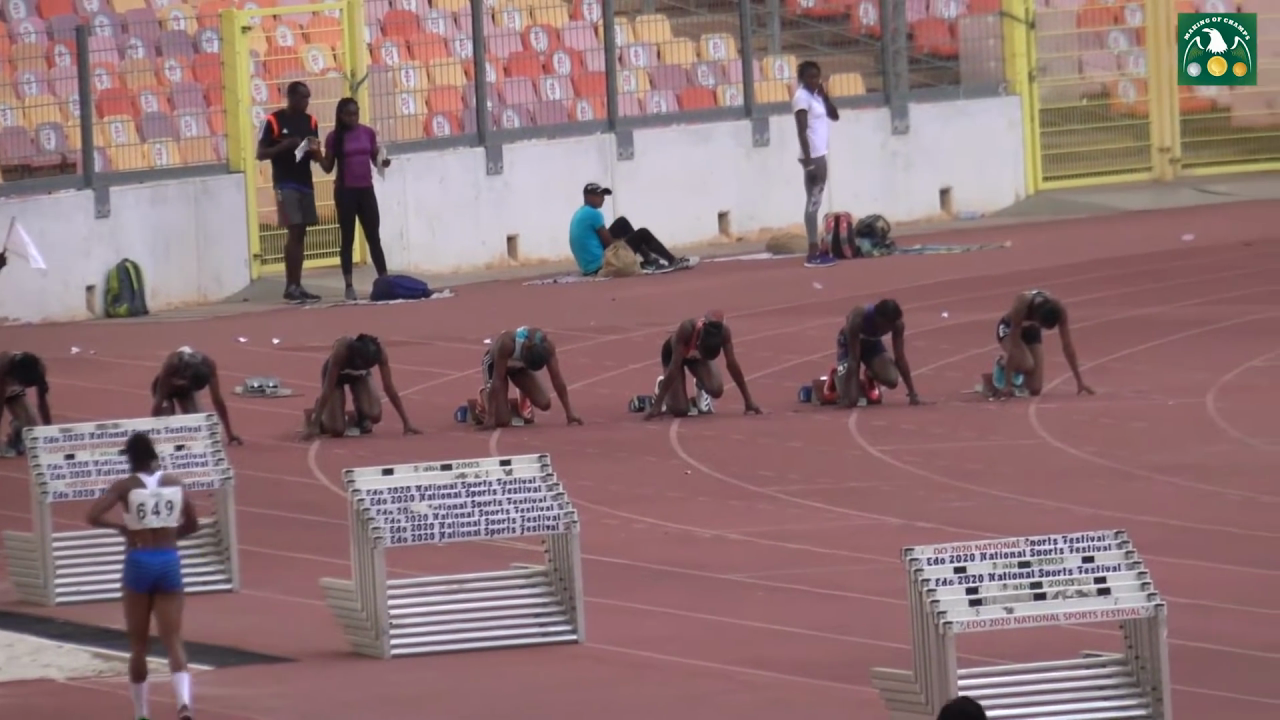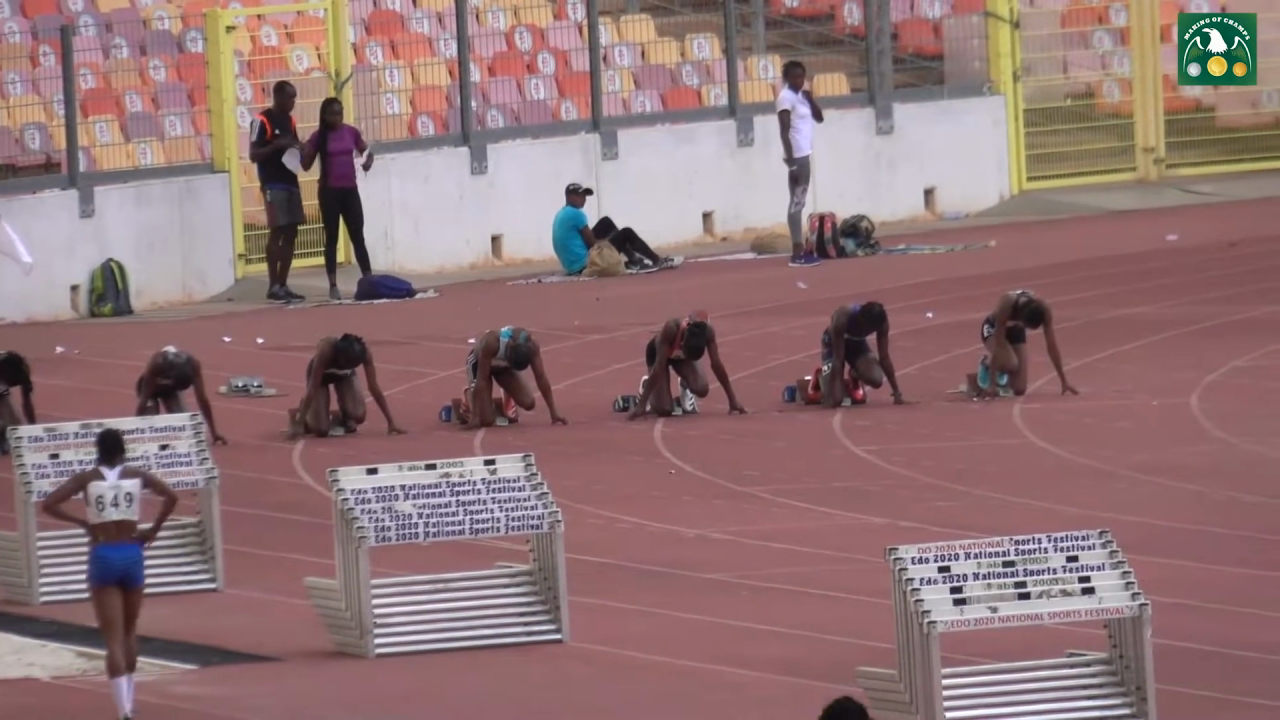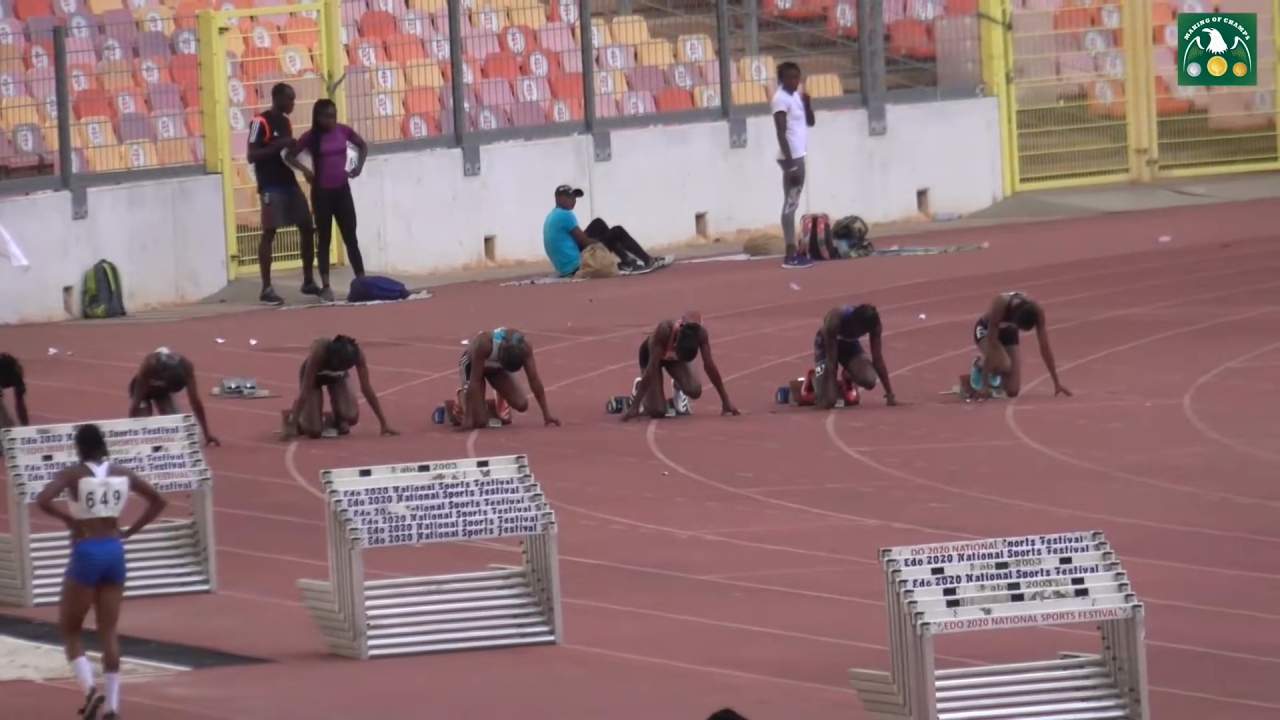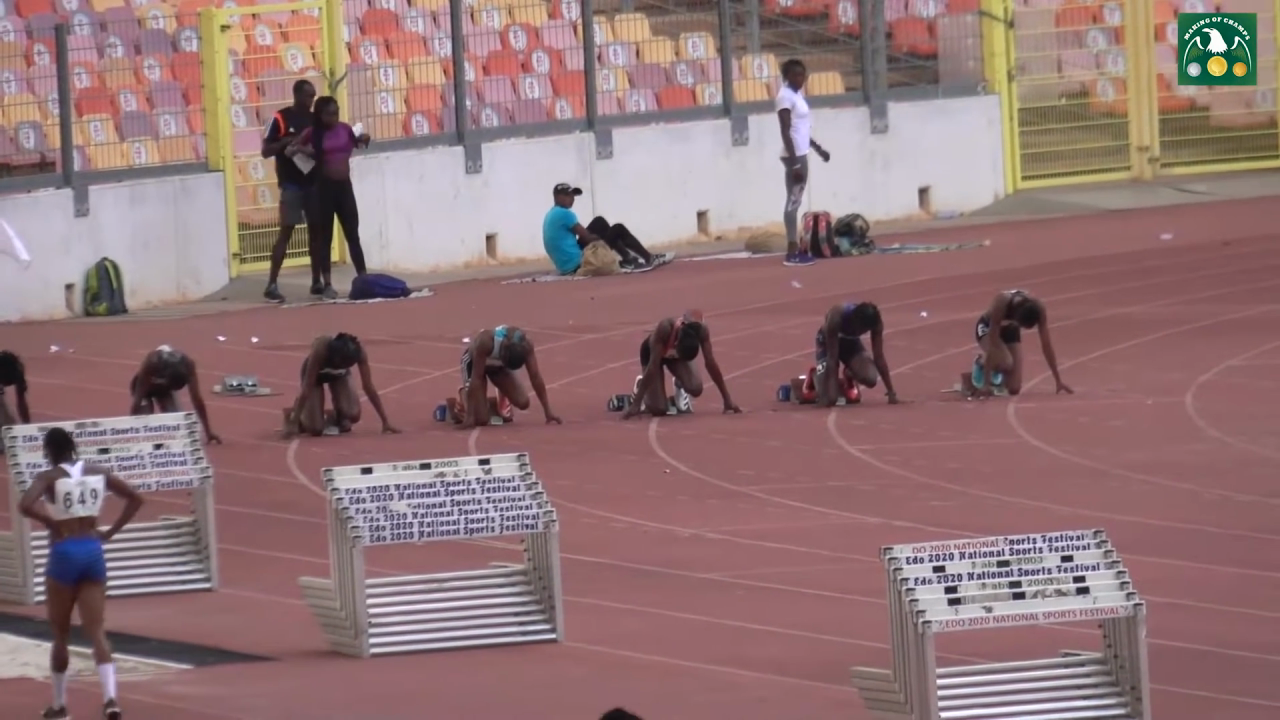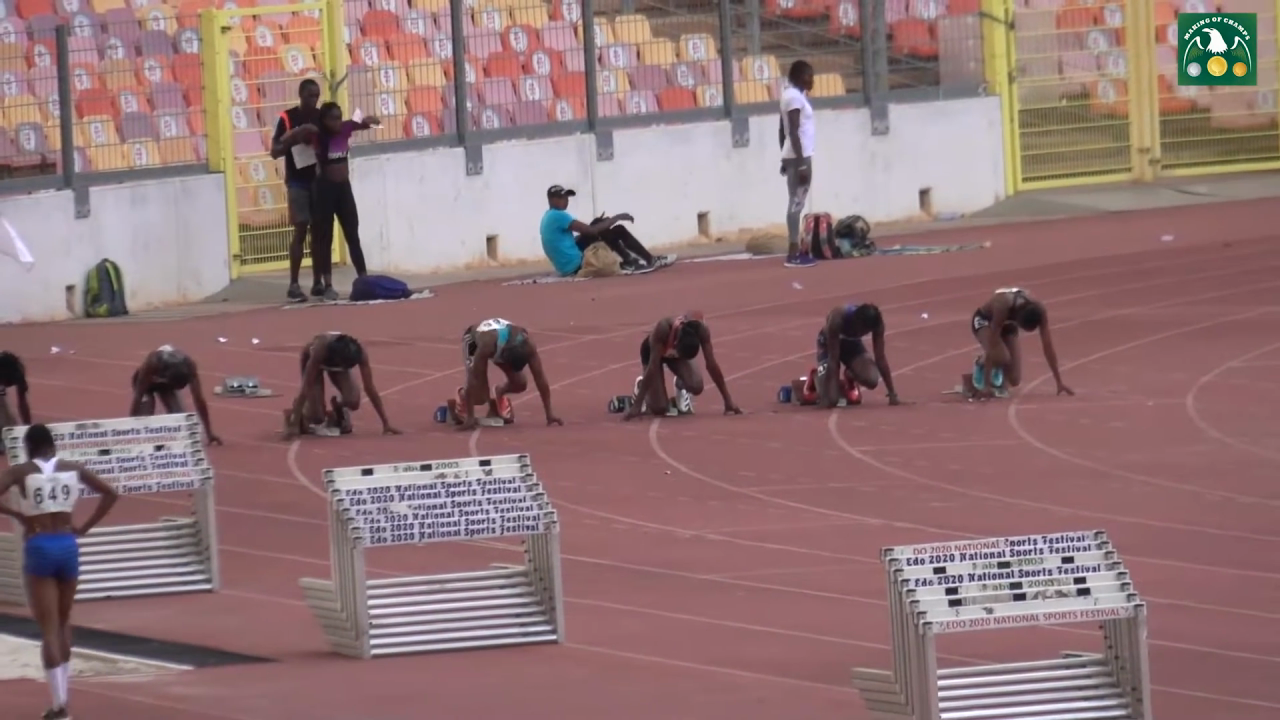
dt=0.4s
person 1, frame 1
left shoulder: (125, 486)
right shoulder: (174, 483)
left elbow: (92, 517)
right elbow: (193, 524)
left wrist: (121, 527)
left hip: (138, 563)
right hip: (169, 561)
left knee: (139, 645)
right knee: (173, 642)
person 1, frame 2
left shoulder: (86, 478)
right shoulder: (137, 475)
left elbow: (48, 505)
right elbow: (171, 496)
left wrist: (82, 522)
right wrist: (153, 530)
left hip: (103, 558)
right hip: (132, 555)
left knee: (113, 641)
right knee: (128, 634)
person 1, frame 3
left shoulder: (72, 474)
right shoulder: (123, 473)
left elbow: (42, 501)
right elbow: (159, 501)
left wrist: (68, 519)
right wrist: (130, 530)
left hip: (86, 554)
right hip: (114, 552)
left knee: (70, 630)
right knee: (108, 634)
left ankle: (91, 689)
person 1, frame 4
left shoulder: (49, 477)
right shoulder: (98, 472)
left elbow: (25, 506)
right elbow: (136, 499)
left wrist: (47, 521)
right wrist: (111, 531)
left hip: (64, 555)
right hip: (93, 552)
left knee: (61, 635)
right knee: (96, 632)
person 1, frame 5
right shoulder: (73, 469)
right elbow: (111, 494)
right wrist: (85, 527)
left hip: (39, 549)
right hip: (68, 547)
left knee: (49, 631)
right knee: (63, 626)
right ankle: (62, 693)
person 2, frame 1
left shoulder: (310, 121)
right shoulder: (274, 121)
right elbow: (261, 154)
left wrist: (314, 149)
right wrist: (284, 145)
left hip: (306, 184)
right hip: (286, 185)
left knee: (300, 235)
right knee: (294, 232)
left ankle: (297, 286)
right ankle: (290, 286)
person 2, frame 2
left shoulder: (290, 120)
right shoulder: (262, 120)
right elbow: (253, 155)
left wrist: (299, 148)
right wrist: (279, 144)
left hip: (291, 183)
right hip: (273, 185)
left knee: (290, 234)
right knee: (277, 232)
left ankle: (283, 285)
right ankle: (273, 286)
person 2, frame 3
left shoulder: (285, 122)
right shoulder: (261, 122)
right elbow: (251, 156)
right wrist: (278, 145)
left hip: (290, 185)
right hip: (271, 187)
left knee: (308, 229)
right knee: (269, 234)
left ankle: (309, 282)
right ankle: (266, 288)
person 2, frame 4
left shoulder: (313, 118)
right shoulder: (280, 119)
right elbow: (265, 151)
right wrist: (287, 141)
left hip: (313, 182)
right hip: (290, 184)
right knee: (286, 231)
left ankle: (317, 281)
right ankle: (271, 285)
person 2, frame 5
right shoulder: (287, 118)
right elbow: (274, 152)
right wrist: (292, 140)
right hip: (297, 183)
right knee: (301, 230)
left ankle: (317, 283)
right ankle: (293, 284)
person 3, frame 1
left shoulder: (815, 96)
right shoulder: (801, 97)
left elbow: (834, 116)
right elbow: (802, 133)
left wrist: (824, 95)
right wrist: (809, 164)
left hip: (819, 155)
right hip: (812, 157)
left knee: (814, 202)
right knee: (814, 202)
left ankle: (816, 248)
right ankle: (813, 254)
person 3, frame 2
left shoulder: (801, 96)
right shoulder: (785, 98)
left elbow: (819, 118)
right elbow: (784, 133)
left wrist: (810, 100)
right wrist: (792, 164)
left hip: (803, 155)
right hip: (796, 157)
left knee: (799, 202)
right knee: (797, 202)
left ankle: (800, 248)
right ankle: (797, 254)
person 3, frame 3
left shoulder: (795, 96)
right shoulder: (780, 99)
left elbow: (810, 122)
right elbow: (781, 134)
left wrist: (807, 104)
right wrist: (791, 165)
left hip: (798, 157)
right hip: (791, 158)
left knee: (792, 203)
right knee: (791, 203)
left ankle: (793, 250)
right ankle: (790, 255)
person 3, frame 4
left shoulder: (797, 95)
right shoulder: (785, 96)
right elbow: (785, 132)
left wrist: (818, 148)
right wrist: (795, 163)
left hip: (800, 155)
right hip: (794, 156)
left knee: (795, 201)
right knee: (794, 201)
left ankle: (795, 247)
right ankle: (793, 252)
person 3, frame 5
left shoulder: (789, 95)
right shoulder: (795, 97)
left elbow: (782, 131)
right elbow: (794, 132)
left wrist: (785, 160)
right wrist: (802, 164)
left hip: (791, 156)
right hip: (799, 157)
left knee: (795, 203)
right knee: (797, 203)
left ankle: (796, 249)
right ankle: (793, 254)
person 4, frame 1
left shoulder: (368, 132)
right shoulder: (334, 137)
left elbow: (375, 158)
right elbow: (328, 168)
left wrist: (383, 162)
left hip: (366, 190)
right hip: (345, 191)
left knee: (373, 237)
right knee: (347, 238)
right ankle: (349, 286)
person 4, frame 2
left shoulder: (351, 132)
right shoulder: (318, 136)
left elbow: (367, 152)
right elbow: (306, 166)
left wrist: (368, 162)
right wrist: (305, 153)
left hip: (350, 190)
right hip: (329, 191)
left knee: (358, 237)
right knee: (331, 238)
right ankle: (333, 286)
person 4, frame 3
left shoulder: (344, 130)
right shoulder: (310, 136)
left elbow: (363, 146)
right elbow: (289, 156)
left wrist: (359, 165)
right wrist: (303, 169)
left hip: (342, 190)
right hip: (321, 192)
left knee: (351, 237)
right knee: (324, 239)
right ankle: (325, 286)
person 4, frame 4
left shoulder: (345, 128)
right shoulder: (312, 132)
left elbow: (358, 143)
right elbow: (288, 151)
left wrist: (363, 140)
right wrist: (301, 149)
left hip: (344, 185)
right hip: (324, 186)
left knee: (353, 235)
right knee: (325, 237)
right ankle: (327, 284)
person 4, frame 5
left shoulder: (346, 128)
right shoulder: (316, 134)
left elbow: (370, 123)
left wrist: (369, 121)
left hip: (344, 187)
right hip: (324, 189)
left knee: (353, 237)
right knee: (325, 238)
right ankle: (328, 286)
